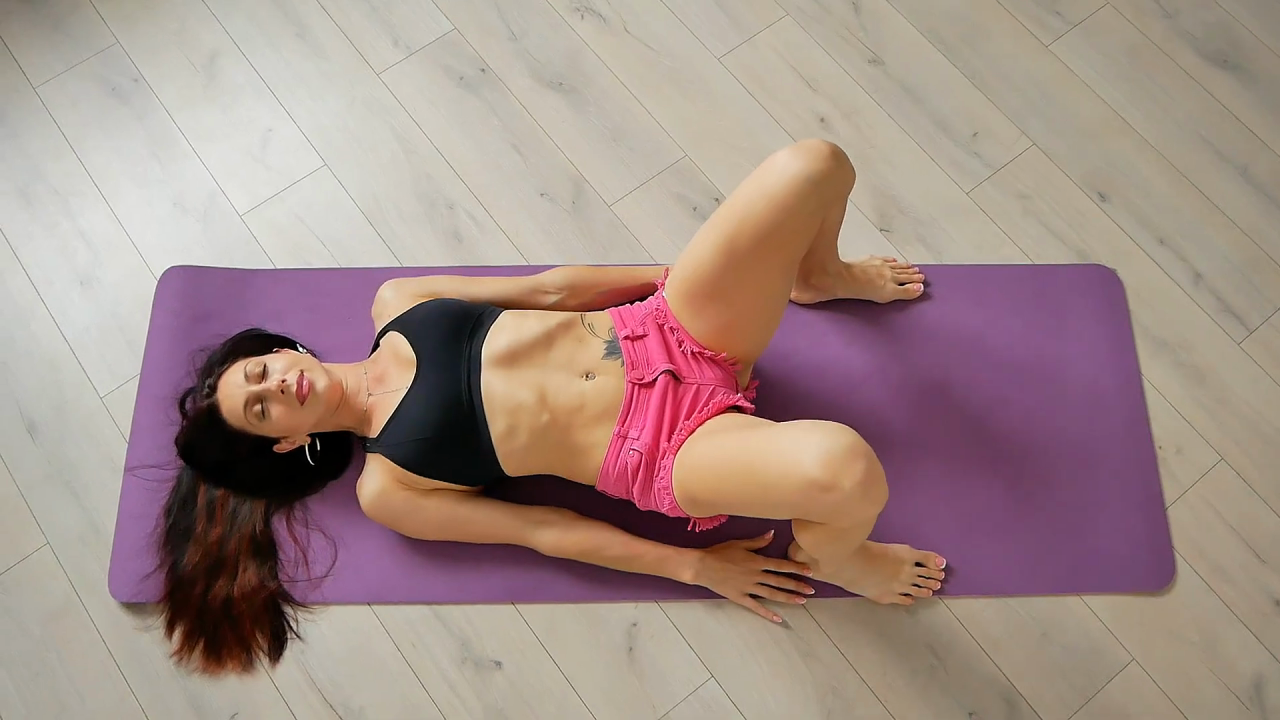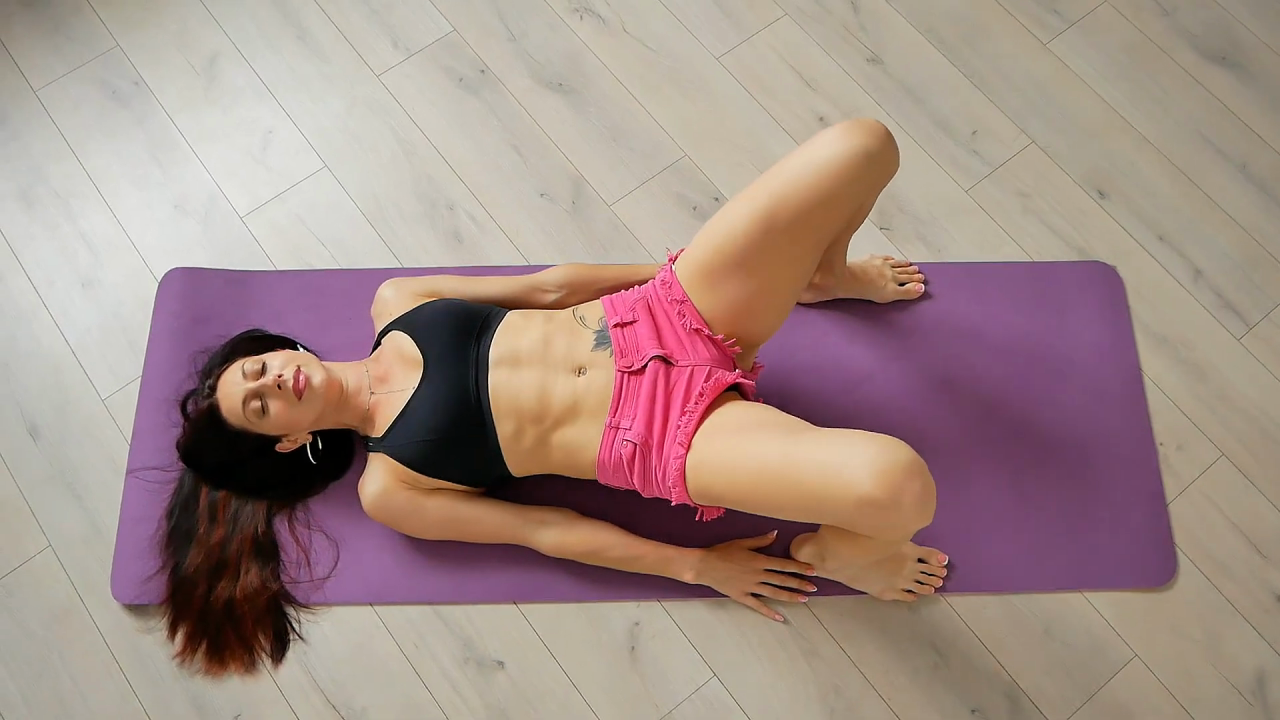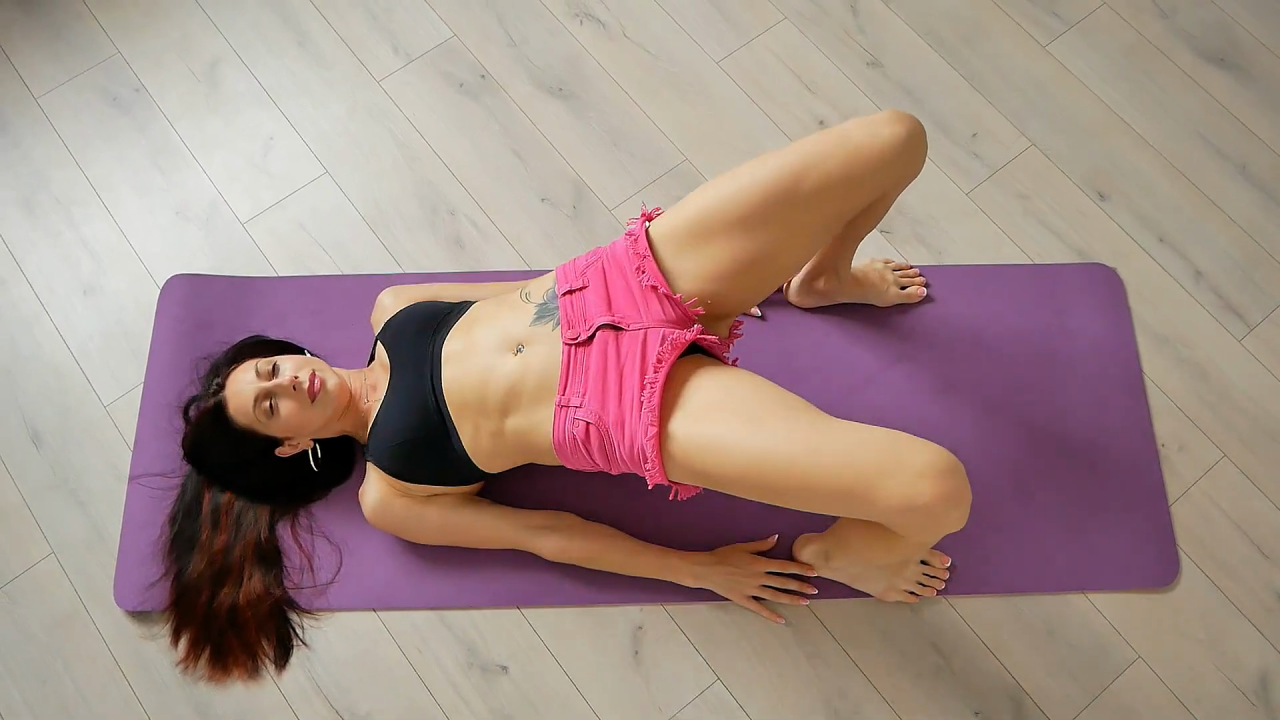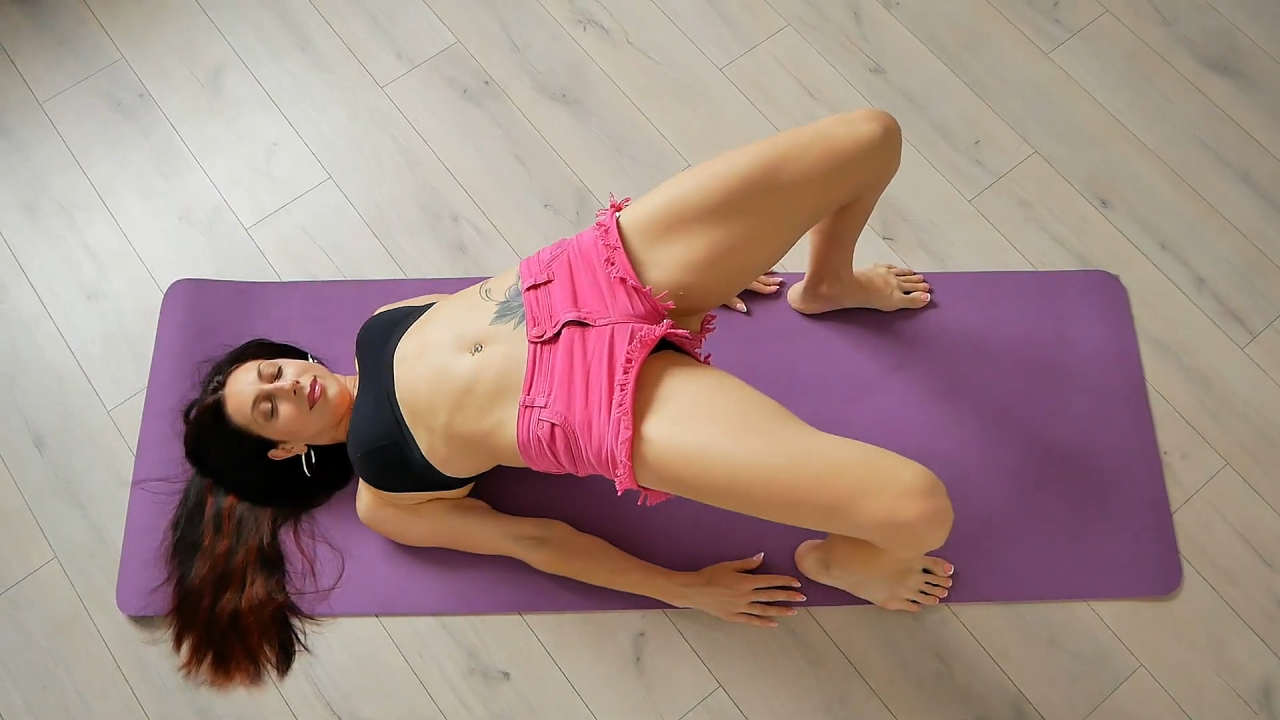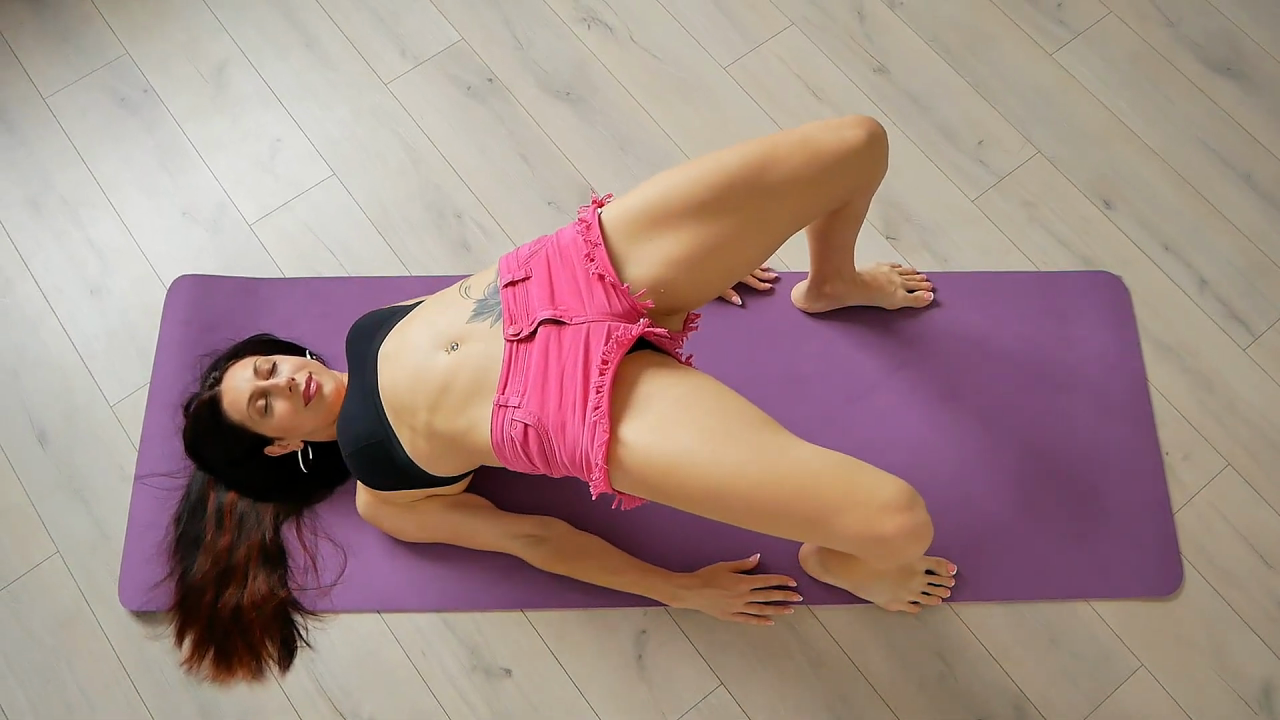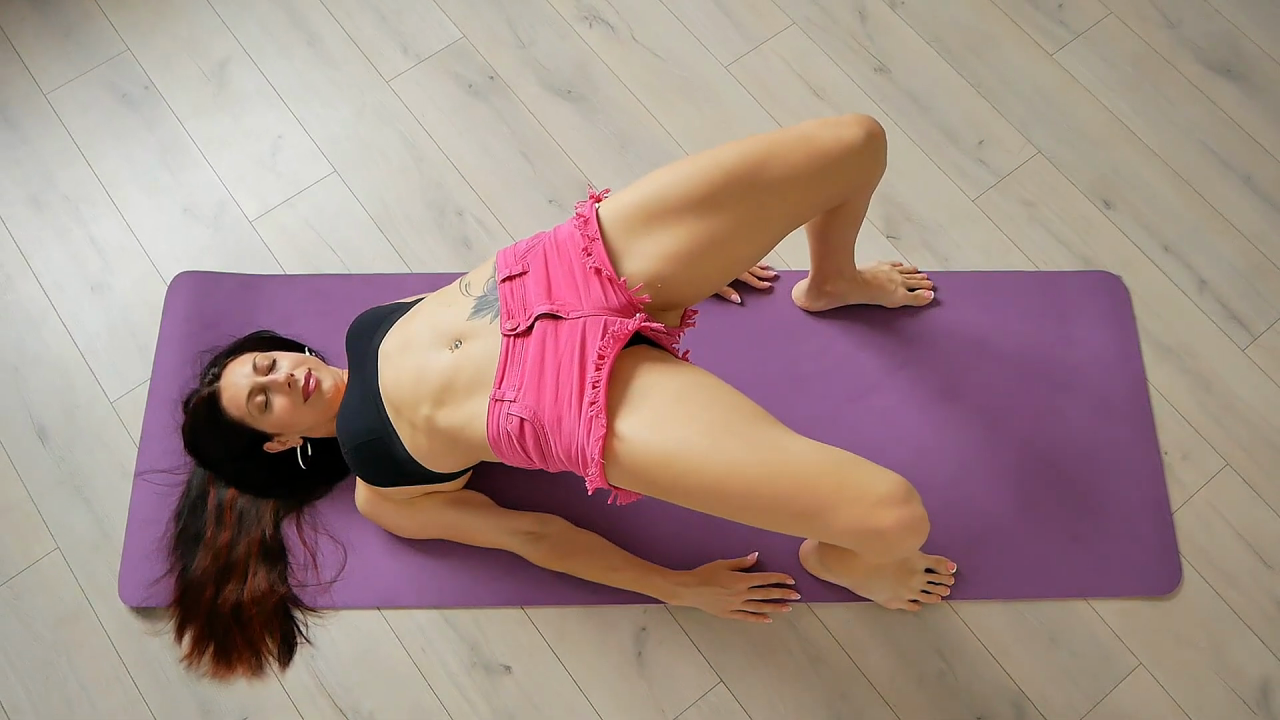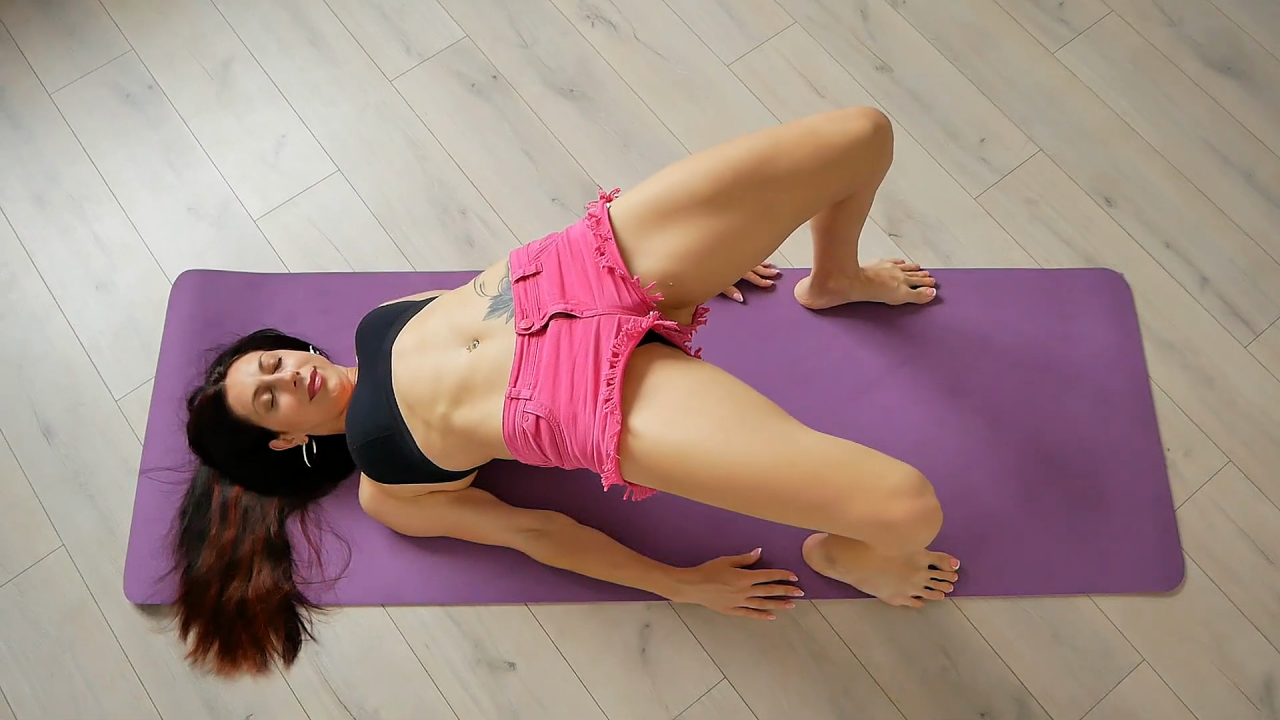
dt=0.7s
person 1, frame 1
left shoulder: (394, 306)
right shoulder: (384, 489)
left elbow: (546, 286)
right elbow: (543, 530)
left wrist: (688, 269)
right wrist: (696, 565)
left hip: (665, 334)
right hip: (671, 445)
left knee: (814, 165)
right knee: (841, 469)
left ankle: (820, 278)
right ankle: (831, 556)
person 1, frame 2
left shoulder: (395, 305)
right shoulder: (387, 488)
left elbow: (549, 286)
right elbow: (548, 532)
left wrist: (679, 266)
right wrist: (699, 568)
left hip: (670, 318)
right hip: (675, 434)
left knee: (862, 145)
right knee: (896, 486)
left ankle: (823, 276)
right ankle: (830, 556)
person 1, frame 3
left shoulder: (390, 311)
right shoulder: (386, 495)
right elbow: (549, 536)
left wrist: (731, 275)
right wrist: (704, 572)
right hip: (642, 401)
left knee: (896, 137)
right knee: (935, 490)
left ankle: (823, 279)
right ankle: (836, 556)
person 1, frame 4
left shoulder: (380, 327)
right shoulder: (382, 499)
right elbow: (536, 542)
left wrist: (698, 273)
right wrist: (693, 591)
right hip: (619, 401)
left knee: (873, 135)
right knee: (917, 509)
left ankle: (826, 285)
right ankle: (835, 562)
person 1, frame 5
left shoulder: (369, 329)
right shoulder: (380, 496)
left elbow: (490, 284)
right elbow: (532, 540)
left wrist: (693, 266)
right wrist: (688, 592)
right hip: (604, 398)
left knee: (858, 141)
right knee: (898, 523)
left ankle: (831, 284)
right ankle: (838, 564)
person 1, frame 6
left shoulder: (367, 328)
right shoulder: (380, 491)
left elbow: (487, 287)
right elbow: (528, 534)
left wrist: (689, 261)
right wrist: (682, 589)
right hip: (600, 396)
left knee: (858, 140)
right knee: (892, 516)
left ankle: (831, 281)
right ankle: (834, 559)
person 1, frame 7
left shoulder: (379, 324)
right shoulder: (385, 491)
left elbow: (494, 278)
right elbow: (535, 534)
left wrist: (703, 260)
right wrist: (688, 587)
right hip: (614, 394)
left knee: (864, 133)
right knee: (905, 509)
left ankle: (834, 280)
right ankle: (842, 557)
